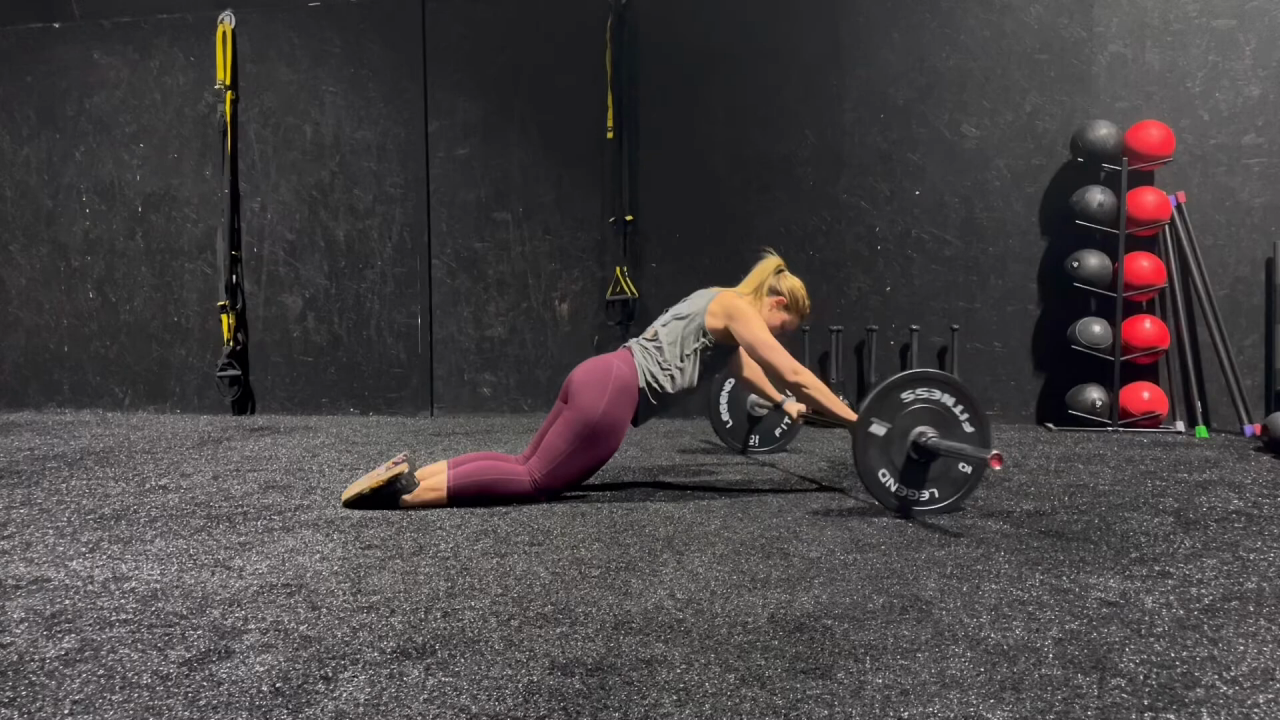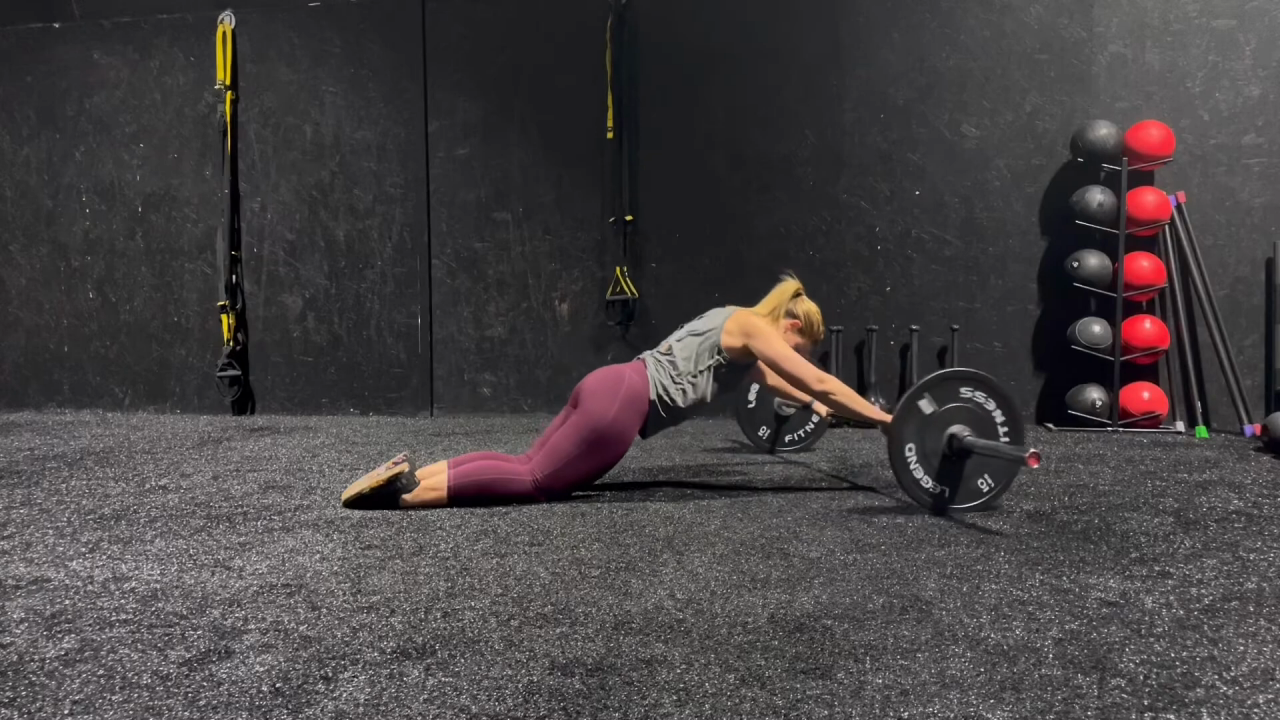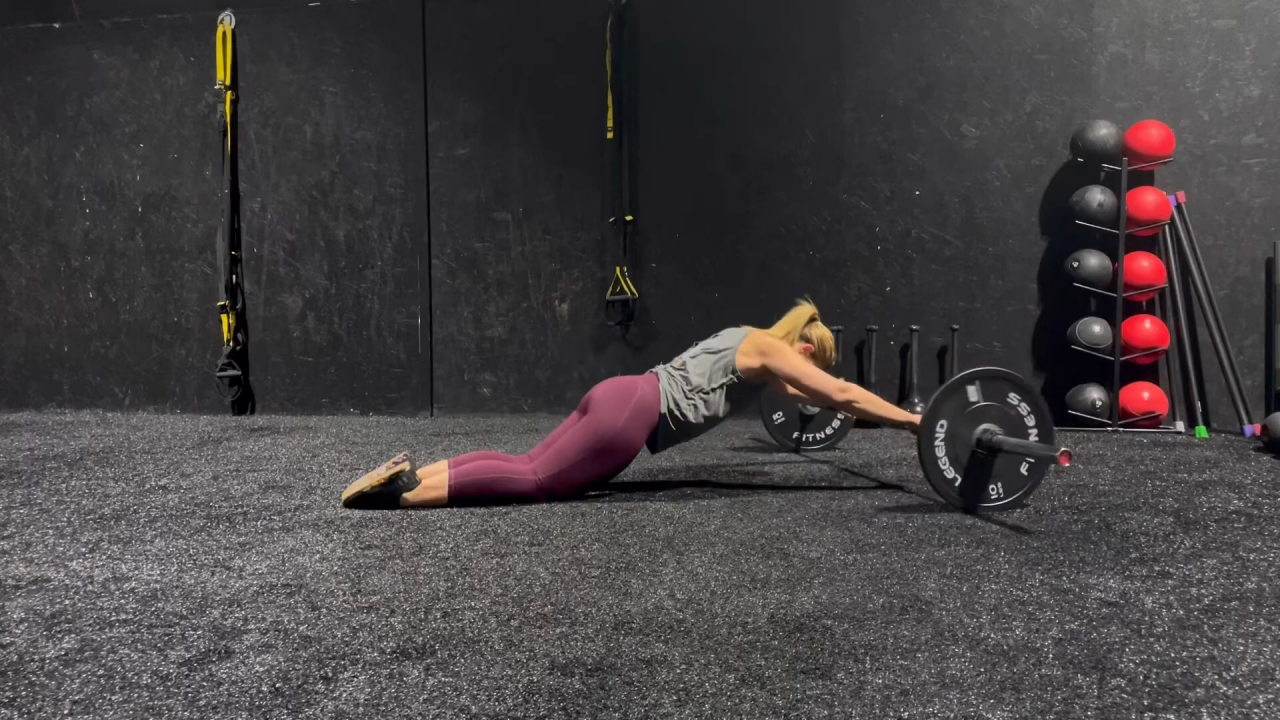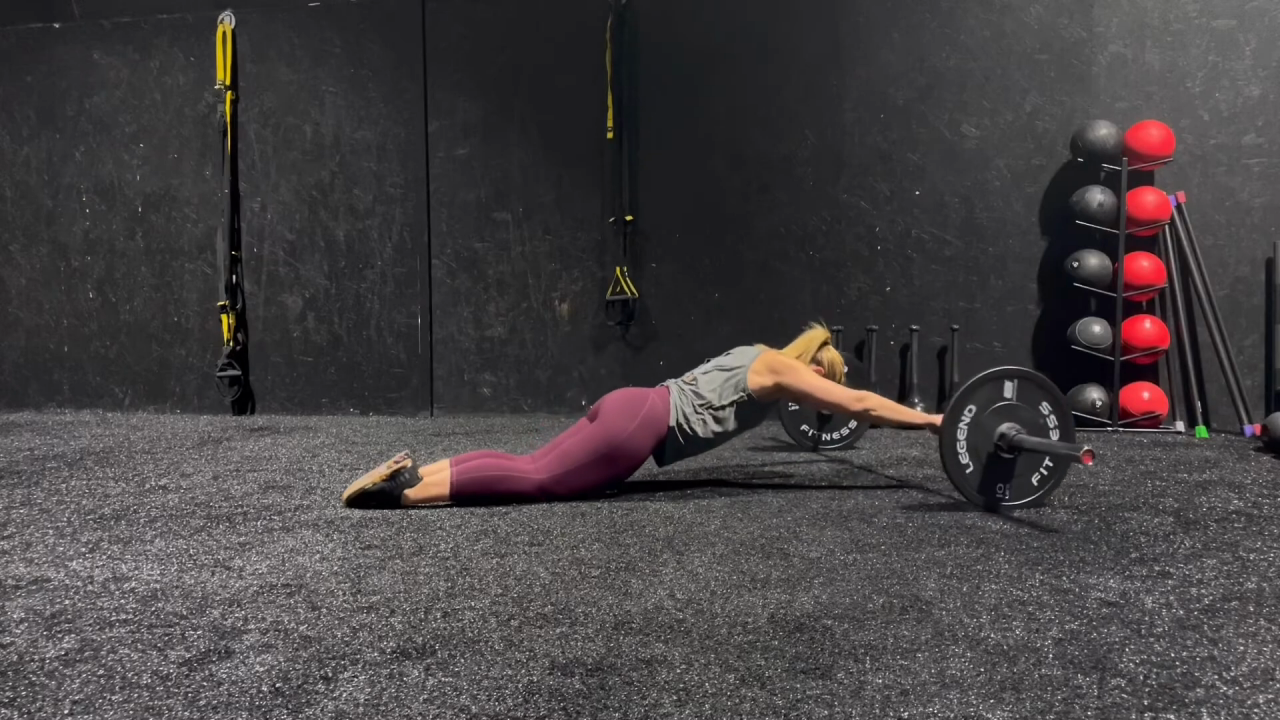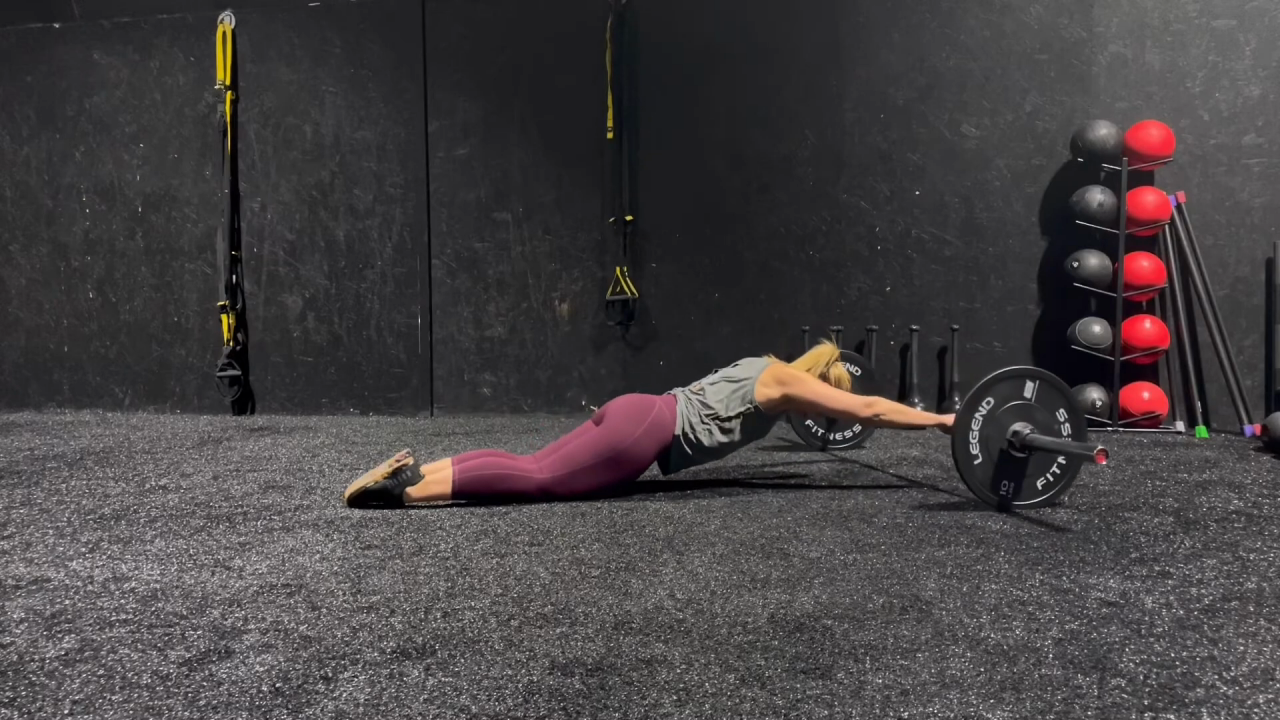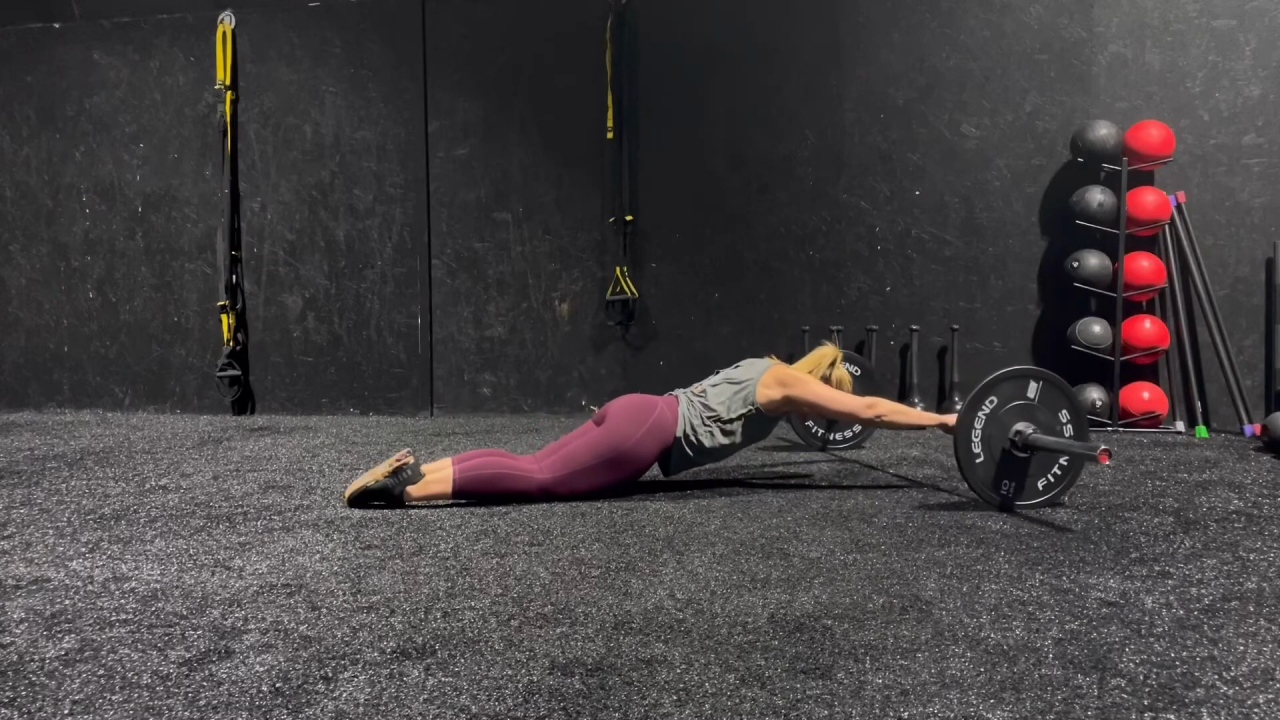
dt=0.2s
person 1, frame 1
left shoulder: (721, 304)
right shoulder: (739, 307)
left elbow: (744, 366)
right elbow: (793, 372)
left wrist: (784, 404)
right wrist: (856, 420)
left hip: (597, 380)
right hip: (612, 392)
left knee: (527, 468)
right knee: (534, 482)
left ankle: (409, 474)
right ankle: (406, 490)
person 1, frame 2
left shoulder: (736, 324)
right shoulder: (755, 327)
left elbow: (769, 377)
right elbow: (819, 380)
left wrist: (814, 407)
right wrist: (884, 418)
left hip: (608, 389)
right hip: (622, 401)
left knee: (530, 469)
right knee: (533, 481)
left ankle: (408, 474)
right ankle: (405, 490)
person 1, frame 3
left shoulder: (750, 341)
right shoulder: (769, 350)
left elbow: (792, 389)
right elbow: (838, 391)
left wrist: (846, 409)
right wrist: (909, 420)
left hip: (618, 399)
right hip: (632, 413)
left knee: (529, 469)
right knee: (532, 480)
left ankle: (410, 473)
right ankle: (406, 489)
person 1, frame 4
left shoulder: (760, 358)
right shoulder: (781, 370)
left elbow: (846, 402)
right elbow: (856, 402)
left wrist: (884, 413)
right wrist: (929, 421)
left hip: (626, 410)
right hip: (641, 424)
left knee: (531, 466)
right knee: (534, 480)
left ankle: (411, 471)
right ankle: (405, 487)
person 1, frame 5
left shoulder: (768, 367)
right shoulder: (787, 384)
left elbow: (852, 404)
right elbow: (868, 408)
right wrist: (940, 418)
left hip: (632, 415)
right hip: (644, 429)
left knee: (533, 467)
right knee: (535, 477)
left ankle: (411, 469)
right ankle: (406, 486)
person 1, frame 6
left shoulder: (771, 368)
right shoulder: (789, 385)
left elbow: (854, 404)
right elbow: (868, 409)
right wrist: (940, 419)
left hip: (633, 415)
right hip: (646, 429)
left knee: (534, 467)
right knee: (537, 479)
left ankle: (414, 468)
right ankle: (409, 485)
